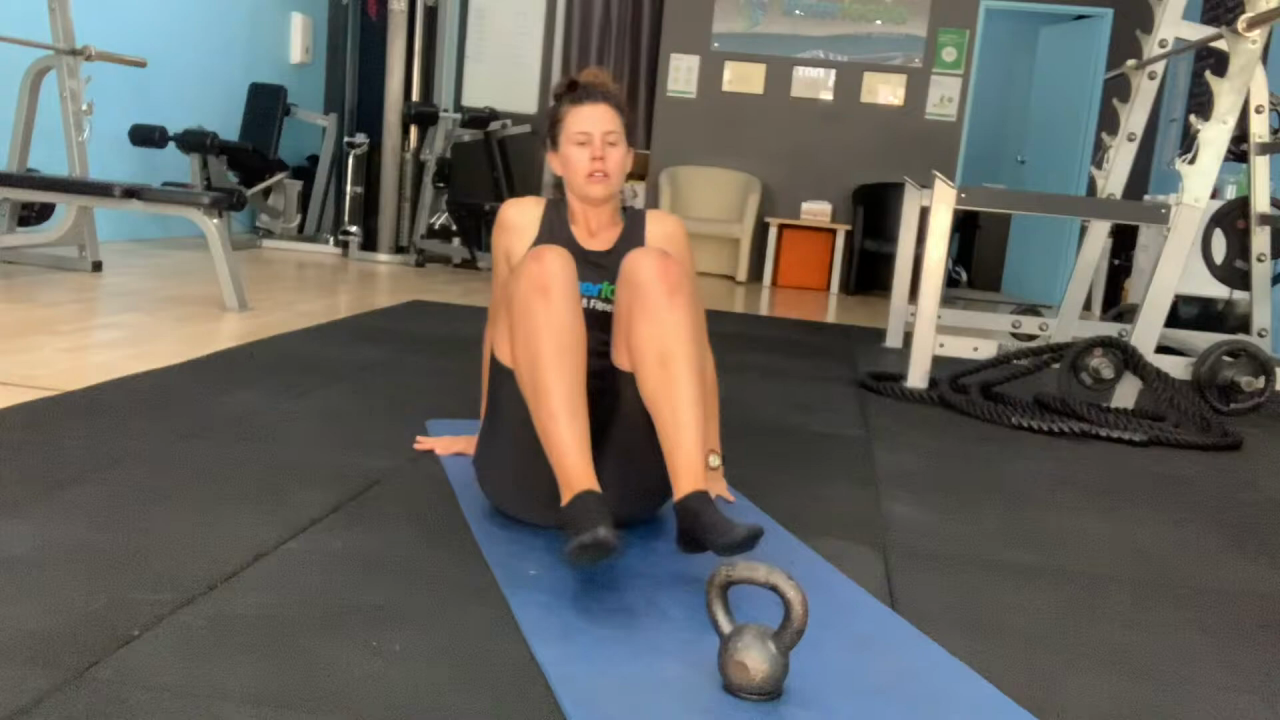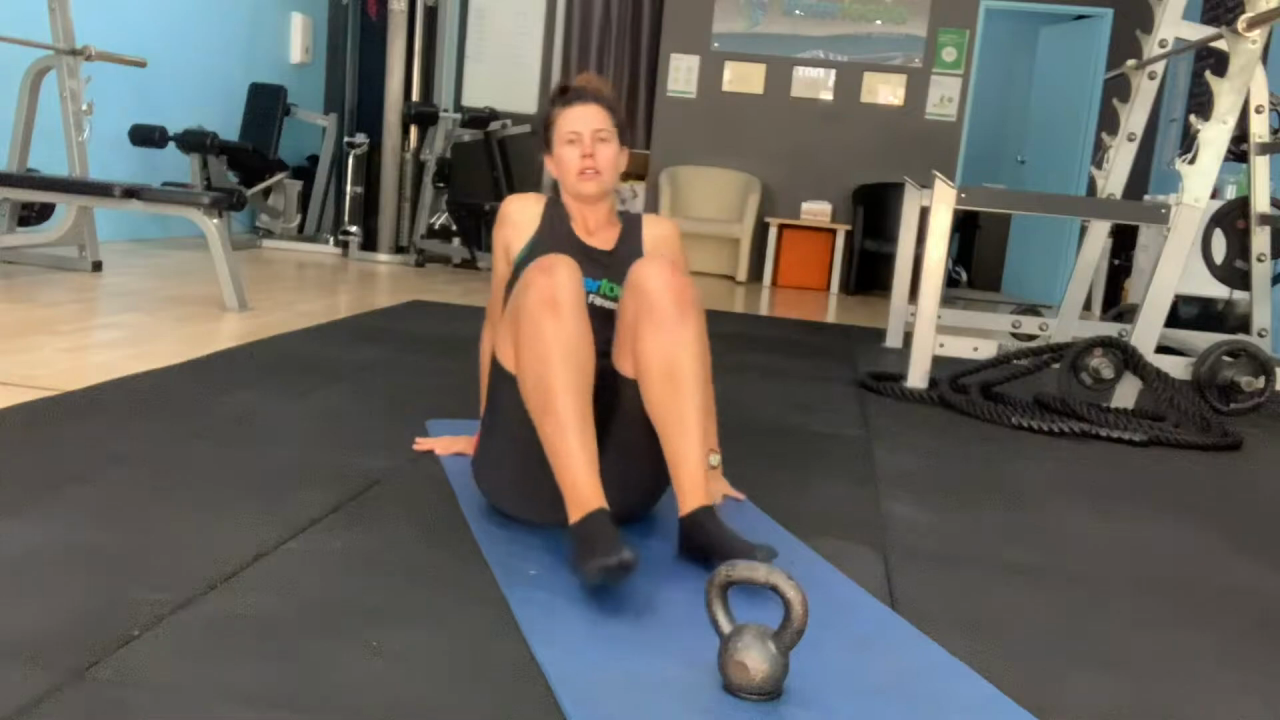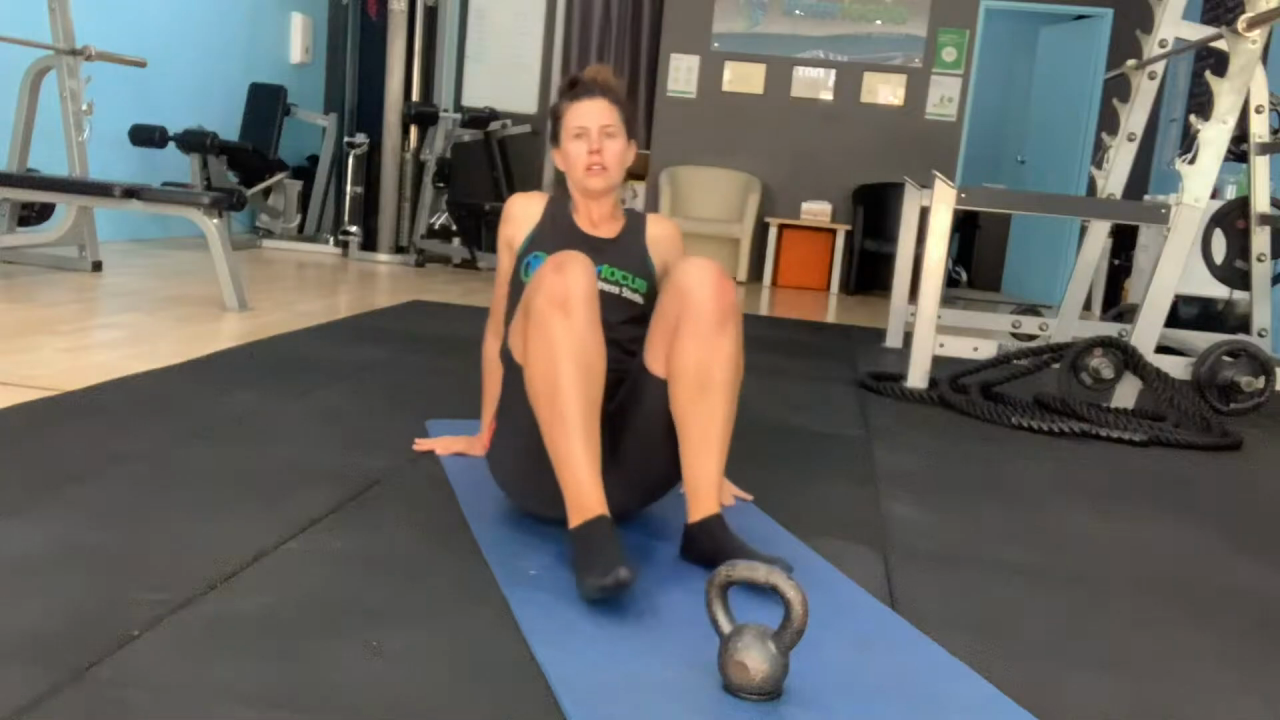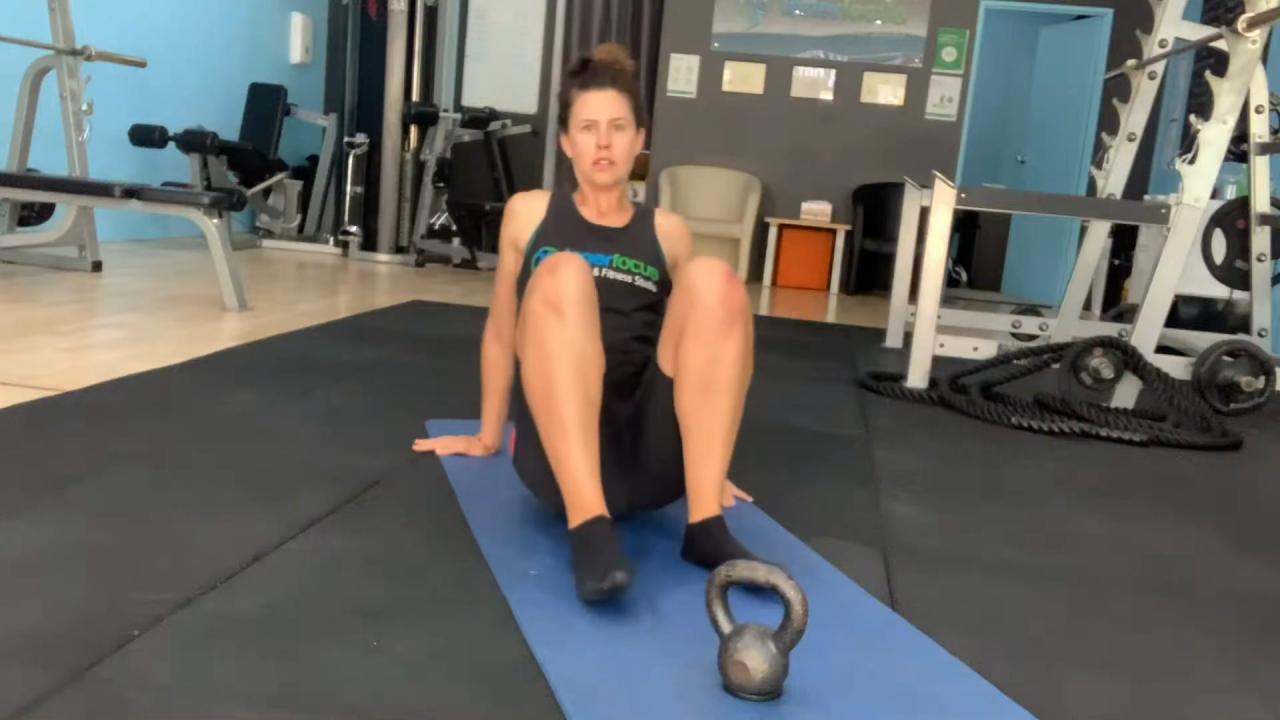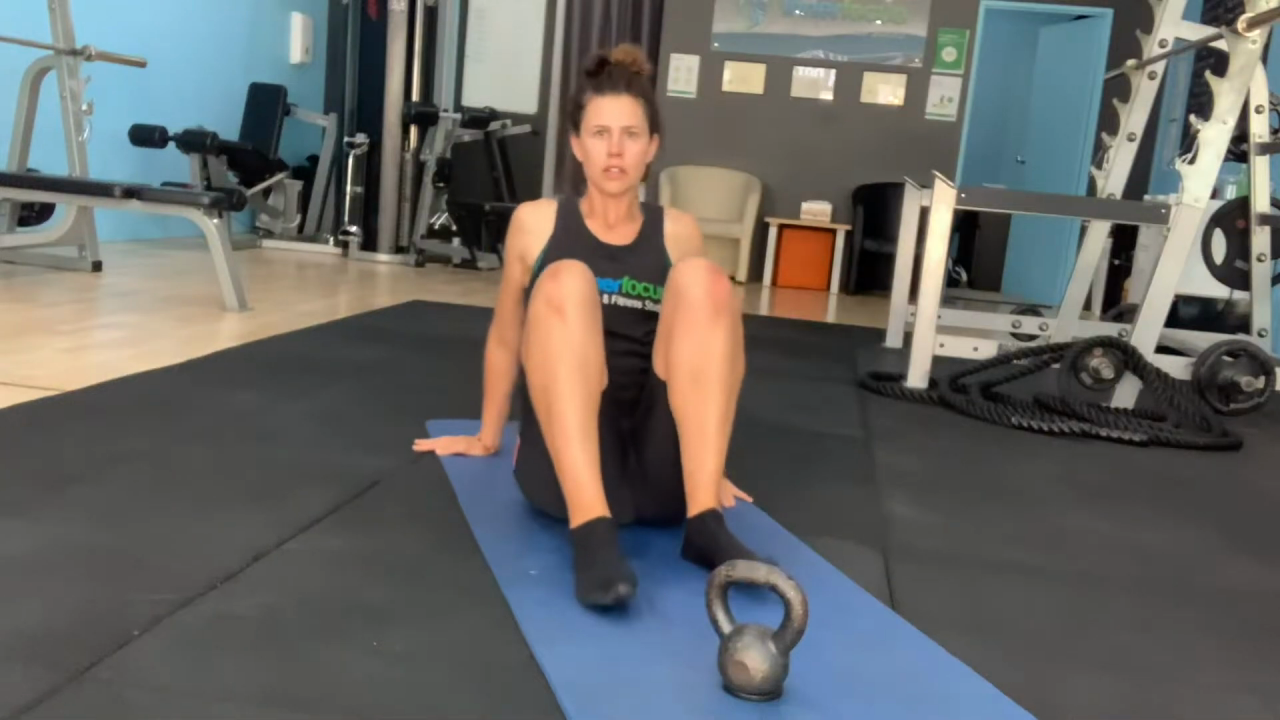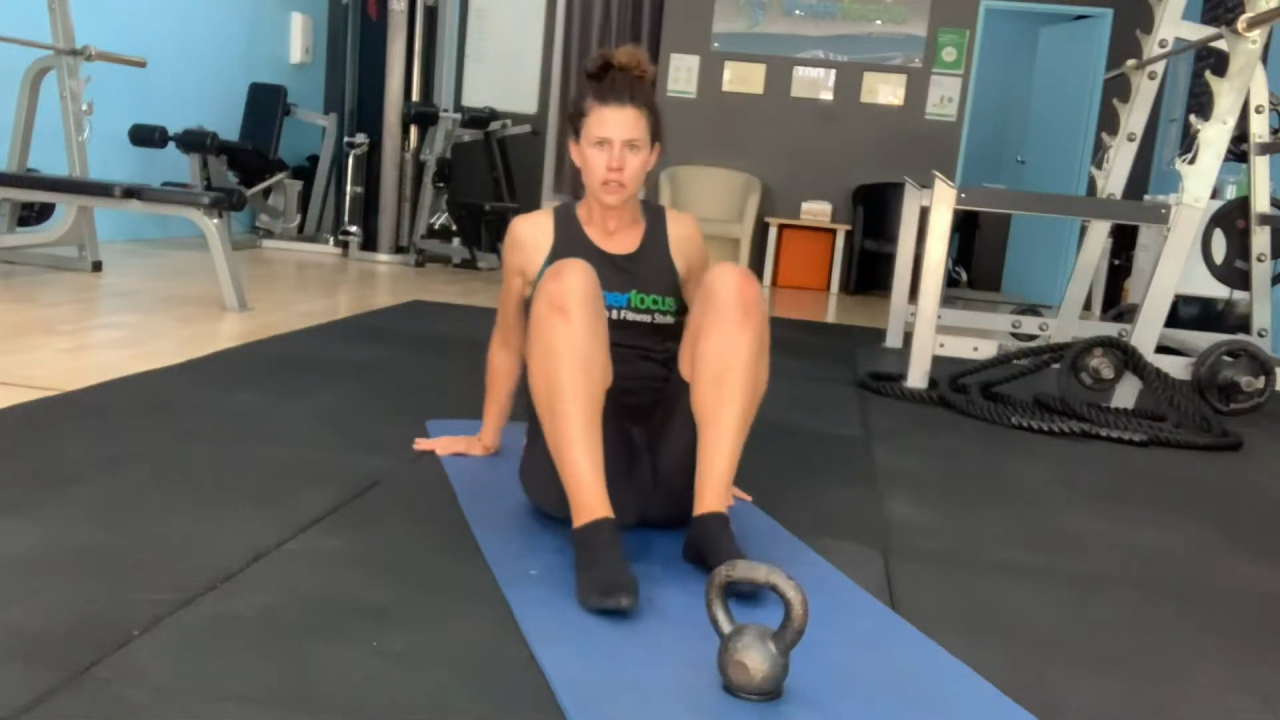
dt=0.2s
person 1, frame 1
left shoulder: (661, 232)
right shoulder: (520, 220)
left elbow: (694, 347)
left wrist: (710, 462)
right wrist: (485, 433)
left hip: (631, 478)
right hip: (531, 466)
left knee: (651, 267)
right knee: (545, 266)
left ankle: (693, 504)
right ankle: (579, 502)
person 1, frame 2
left shoulder: (656, 236)
right shoulder: (521, 215)
left elbow: (683, 350)
left wrist: (706, 462)
right wrist: (483, 434)
left hip: (624, 474)
right hip: (528, 469)
left knee: (659, 278)
right knee: (551, 276)
left ankle: (698, 517)
right ankle: (588, 521)
person 1, frame 3
left shoulder: (659, 236)
right shoulder: (526, 213)
left elbow: (686, 341)
left wrist: (705, 466)
right wrist: (485, 437)
left hip: (635, 455)
right hip: (543, 461)
left knee: (706, 281)
right knee: (565, 273)
left ankle: (705, 524)
right ankle: (588, 526)
person 1, frame 4
left shoulder: (668, 231)
right shoulder: (529, 212)
right elbow: (501, 330)
left wrist: (707, 465)
right wrist: (487, 437)
left hip: (655, 448)
right hip: (565, 454)
left knee: (715, 279)
right knee: (562, 277)
left ankle: (705, 525)
right ankle: (589, 526)
person 1, frame 5
left shoulder: (679, 233)
right shoulder: (536, 223)
right elbow: (505, 339)
left wrist: (708, 468)
right wrist: (487, 437)
left hip: (663, 465)
right hip: (569, 463)
left knee: (705, 279)
right knee: (566, 281)
left ankle: (704, 521)
right ankle: (591, 529)
person 1, frame 6
left shoulder: (681, 235)
right shoulder: (533, 234)
right elbow: (508, 345)
left wrist: (710, 458)
right wrist: (488, 436)
left hip: (669, 467)
right hip: (574, 464)
left knee: (732, 283)
right knee: (570, 280)
left ankle: (710, 522)
right ankle: (593, 530)
